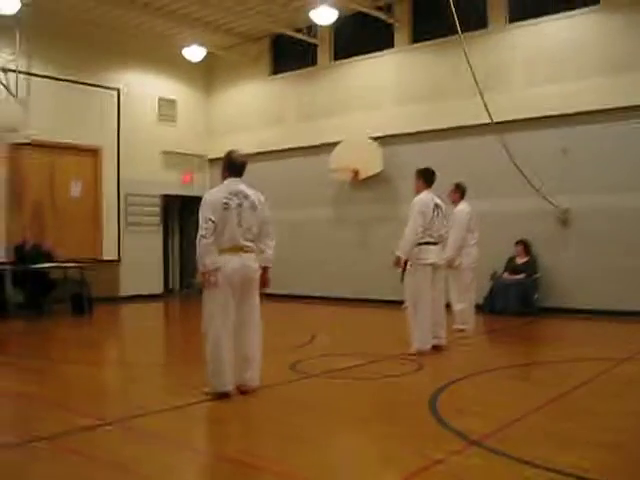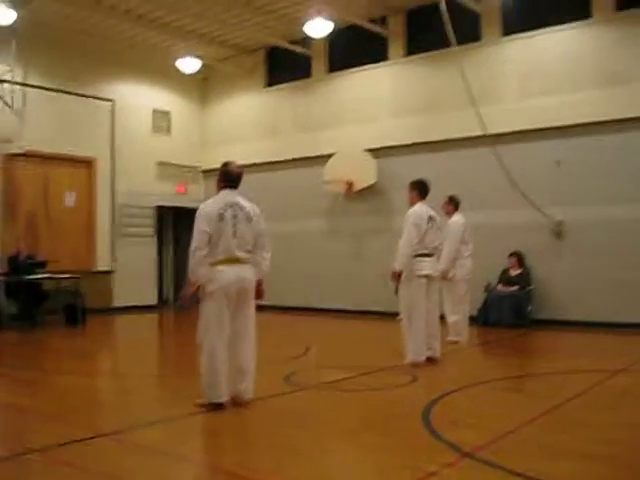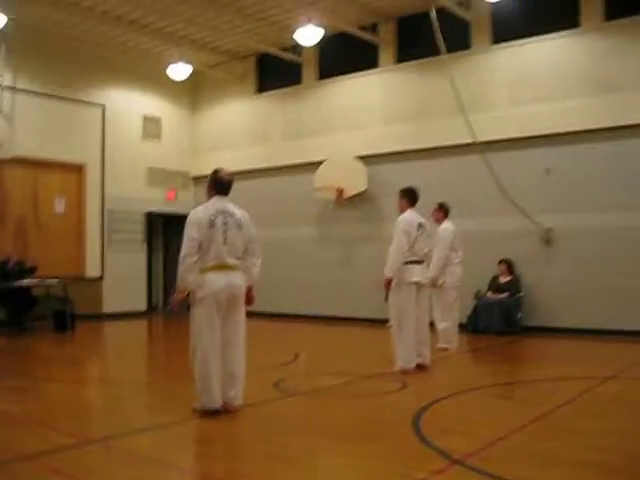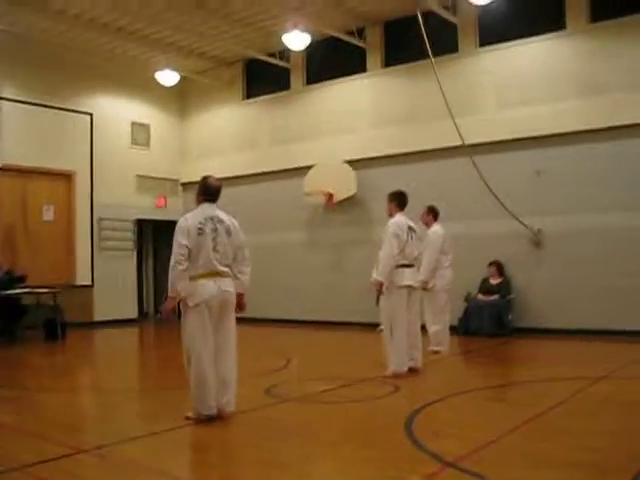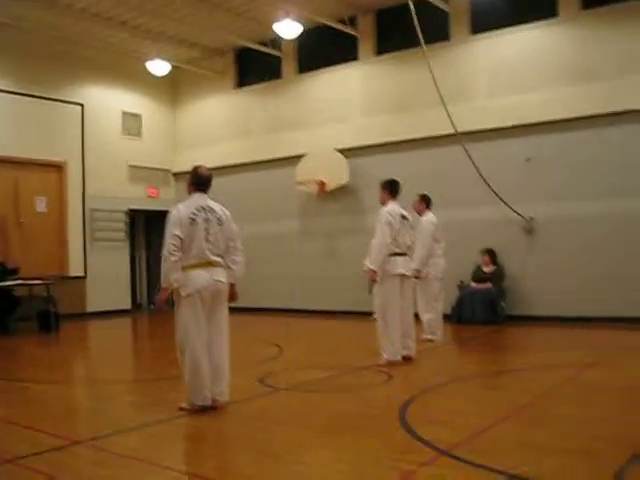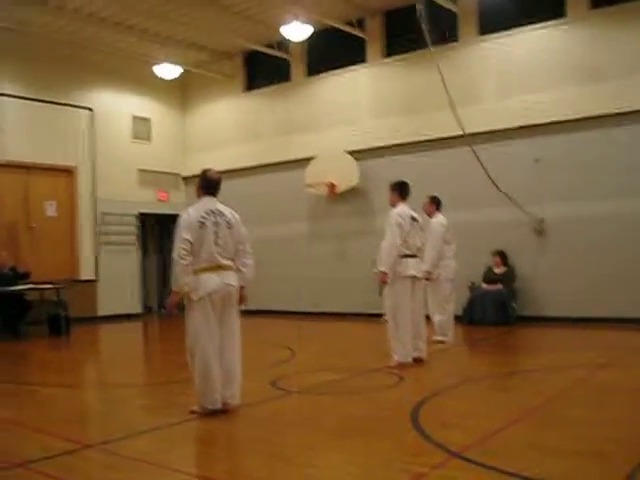
dt=0.1s
person 1, frame 1
left shoulder: (213, 196)
right shoulder: (257, 197)
left elbow: (205, 236)
right elbow: (267, 235)
left wrist: (205, 269)
right wrist: (265, 267)
left hip: (222, 264)
right hip: (250, 263)
left knee: (219, 326)
right knee: (248, 324)
left ankle: (221, 384)
right ankle: (248, 380)
person 1, frame 2
left shoulder: (208, 207)
right shoulder: (252, 209)
left elbow: (199, 247)
right elbow: (262, 247)
left wrist: (193, 280)
right wrist: (259, 279)
left hip: (218, 275)
right hip: (245, 275)
left knee: (214, 337)
right knee: (243, 336)
left ankle: (216, 395)
right ankle: (242, 392)
person 1, frame 3
left shoulder: (199, 214)
right shoulder: (242, 216)
left elbow: (189, 254)
right elbow: (252, 254)
left wrist: (182, 288)
right wrist: (249, 285)
left hip: (208, 282)
right hip: (235, 281)
left knee: (206, 344)
right knee: (233, 343)
left ankle: (210, 401)
right ankle: (232, 398)
person 1, frame 4
left shoulder: (188, 221)
right shoulder: (231, 223)
left elbow: (179, 261)
right elbow: (242, 260)
left wrist: (173, 295)
right wrist: (240, 292)
left hip: (199, 290)
right hip: (225, 289)
left knee: (200, 351)
right knee: (224, 349)
left ankle: (205, 408)
right ankle: (224, 405)
person 1, frame 5
left shoulder: (180, 211)
right shoulder: (223, 213)
left elbow: (171, 252)
right elbow: (234, 250)
left wrist: (166, 286)
right wrist: (232, 282)
left hip: (191, 280)
right hip: (217, 279)
left knee: (193, 342)
right knee: (217, 339)
left ankle: (200, 398)
right ankle: (217, 395)
person 1, frame 6
left shoulder: (189, 215)
right shoulder: (232, 216)
left elbow: (182, 256)
right elbow: (244, 254)
left wrist: (177, 289)
right wrist: (242, 285)
left hip: (201, 284)
right hip: (228, 282)
left knee: (204, 345)
right knee: (229, 343)
left ankle: (210, 402)
right ankle: (229, 398)
person 2, frame 1
left shoulder: (420, 201)
right shoulder: (439, 203)
left elbow: (413, 231)
right elbow: (442, 231)
left wrist: (401, 254)
right wrist: (435, 249)
left hip: (421, 254)
right hip: (436, 253)
left knee: (419, 301)
right knee: (435, 299)
left ankle: (422, 343)
right ankle: (437, 339)
person 2, frame 2
left shoulder: (414, 213)
right shoulder: (433, 215)
left elbow: (408, 243)
right elbow: (437, 243)
left wrist: (397, 267)
right wrist: (428, 260)
left hip: (416, 266)
right hip: (430, 265)
left knee: (414, 313)
right knee: (430, 311)
left ankle: (416, 355)
right ankle: (432, 351)
person 2, frame 3
left shoulder: (404, 220)
right shoulder: (422, 222)
left elbow: (398, 250)
right elbow: (425, 250)
left wrist: (388, 274)
right wrist: (420, 268)
left hip: (405, 273)
right hip: (420, 272)
left knee: (403, 320)
right knee: (420, 318)
left ankle: (406, 362)
right ankle: (421, 358)
person 2, frame 4
left shoulder: (394, 224)
right shoulder: (411, 226)
left elbow: (389, 254)
right elbow: (415, 253)
left wrist: (380, 279)
left hip: (396, 277)
right hip: (410, 275)
left knee: (395, 323)
right knee: (410, 321)
left ankle: (398, 366)
right ankle: (413, 361)
person 2, frame 5
left shoulder: (386, 212)
right shoulder: (404, 214)
left elbow: (382, 242)
right elbow: (408, 242)
left wrist: (373, 267)
left hip: (389, 265)
right hip: (403, 263)
left knee: (388, 312)
right knee: (404, 310)
left ankle: (392, 354)
right ankle: (407, 350)
person 2, frame 6
left shoulder: (396, 214)
right shoulder: (415, 216)
left elbow: (393, 244)
right elbow: (419, 243)
left wrist: (383, 269)
left hip: (399, 266)
right hip: (414, 265)
left knee: (399, 313)
right knee: (415, 311)
left ankle: (403, 356)
right ankle: (418, 352)
person 3, frame 1
left shoulder: (460, 211)
right shoulder: (464, 209)
left elbow: (457, 236)
left wrist: (450, 257)
right wrist: (451, 255)
left hip: (462, 256)
right hip: (465, 255)
left knee: (461, 291)
right knee: (464, 291)
left ankle: (464, 323)
right ankle: (465, 321)
person 3, frame 2
left shoulder: (454, 222)
right shoulder: (458, 221)
left elbow: (451, 248)
left wrist: (444, 268)
right wrist: (445, 267)
left hip: (456, 268)
right hip: (459, 267)
left knee: (455, 303)
right knee: (458, 302)
left ankle: (458, 335)
right ankle: (458, 333)
person 3, frame 3
left shoulder: (444, 229)
right shoulder: (448, 228)
left elbow: (441, 255)
left wrist: (434, 276)
right wrist: (435, 275)
left hip: (446, 275)
right hip: (449, 274)
left knee: (445, 310)
right knee: (448, 310)
left ankle: (447, 342)
right ankle: (448, 340)
person 3, frame 4
left shoulder: (433, 233)
right shoulder: (438, 231)
left elbow: (431, 258)
left wrist: (424, 279)
right wrist: (426, 278)
left hip: (436, 278)
right hip: (439, 277)
left knee: (436, 313)
right knee: (438, 312)
left ankle: (439, 344)
right ankle: (439, 343)
person 3, frame 5
left shoulder: (426, 221)
right shoulder: (430, 219)
left elbow: (424, 247)
left wrist: (417, 268)
right wrist: (419, 266)
left hip: (429, 267)
right hip: (432, 265)
left knee: (429, 301)
right knee: (432, 301)
left ankle: (432, 333)
right ankle: (433, 331)
person 3, frame 6
left shoulder: (436, 223)
right shoulder: (440, 221)
left elbow: (434, 248)
left wrist: (428, 269)
right wrist: (429, 268)
left hip: (439, 268)
right hip: (442, 267)
left knee: (440, 303)
right knee: (442, 302)
left ankle: (443, 334)
right ankle: (444, 333)
